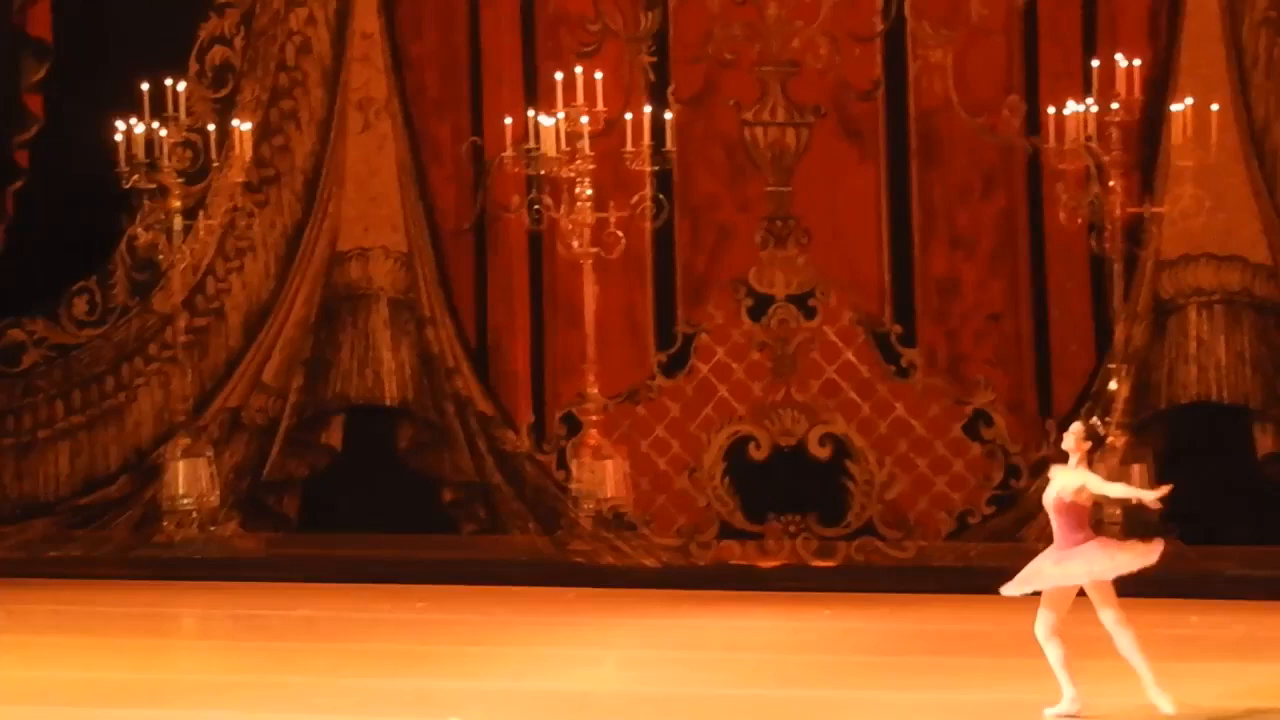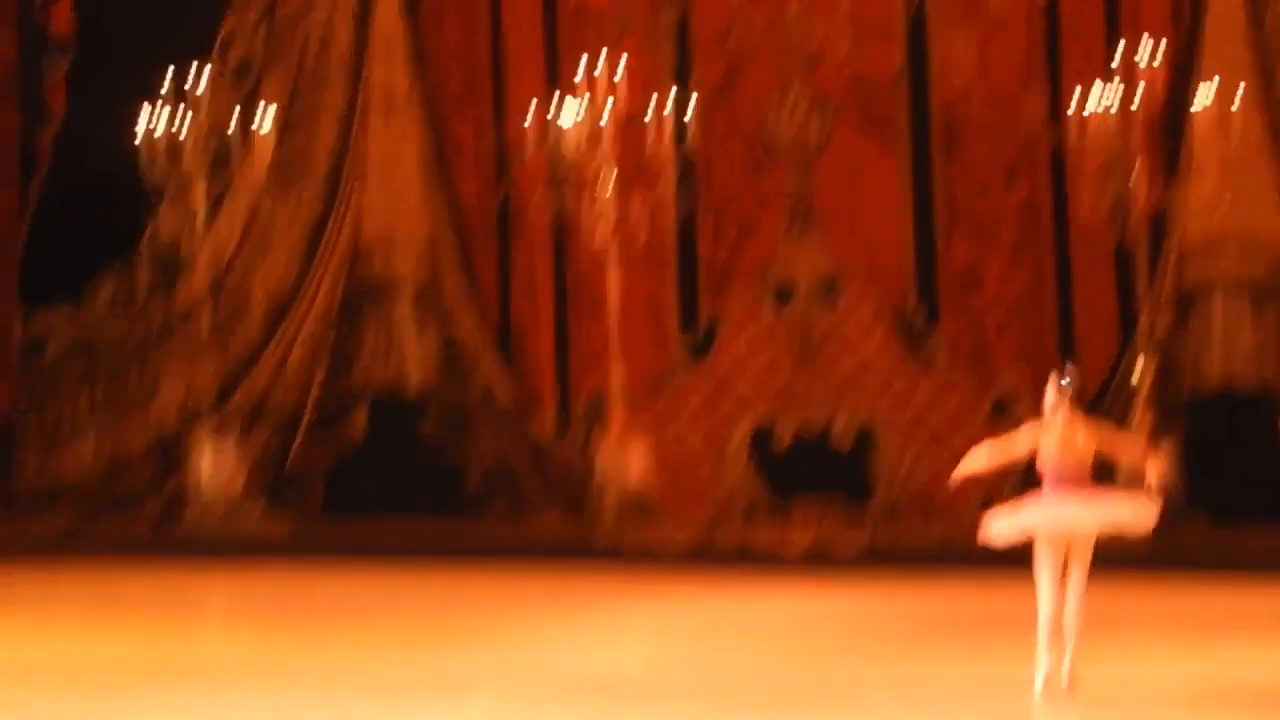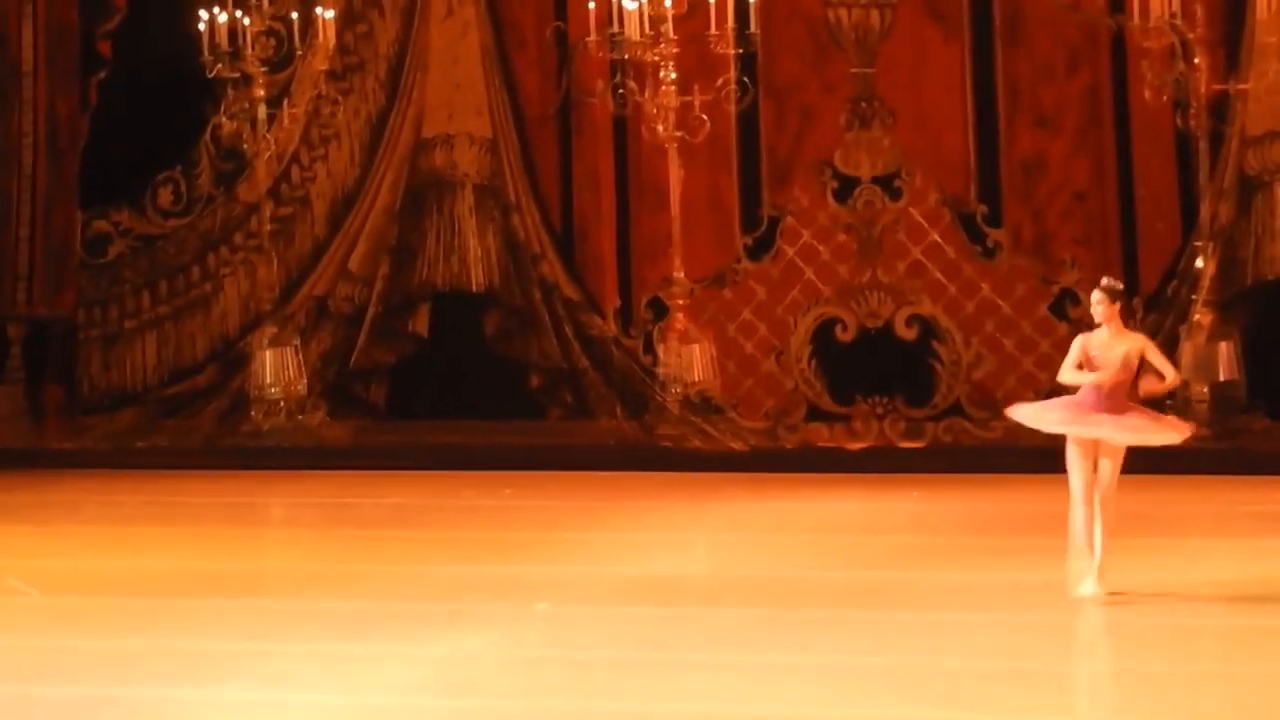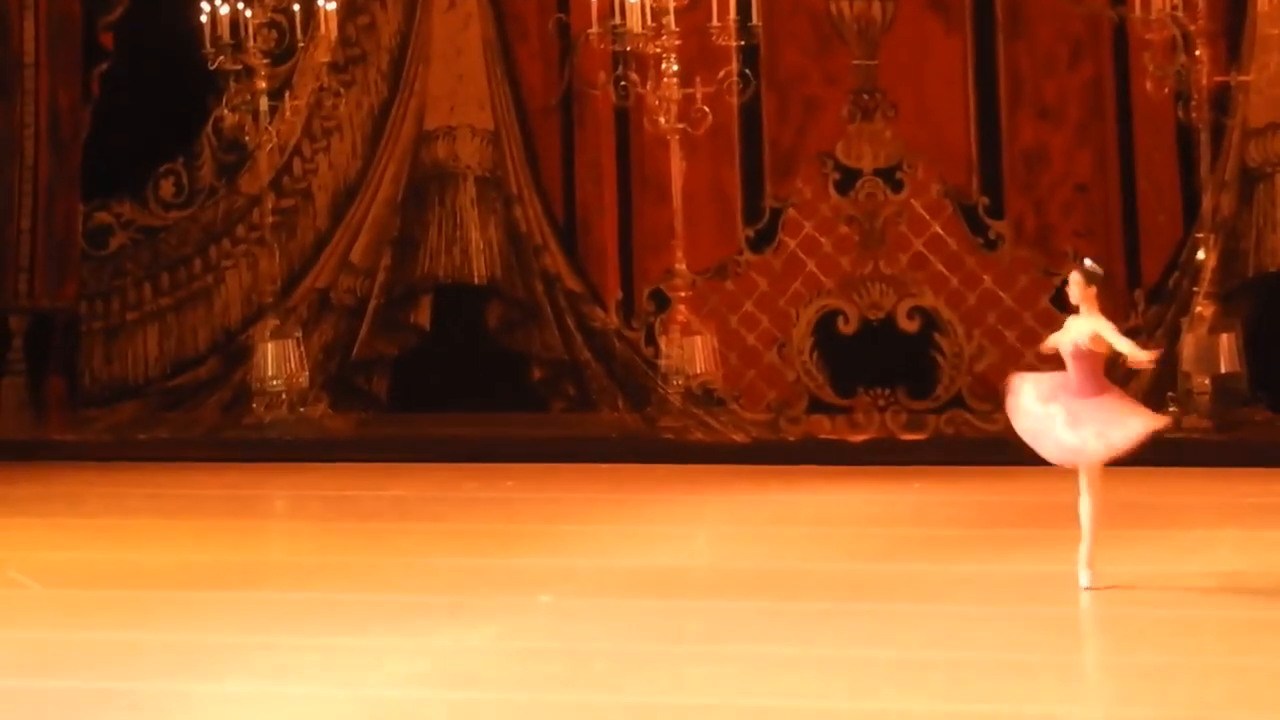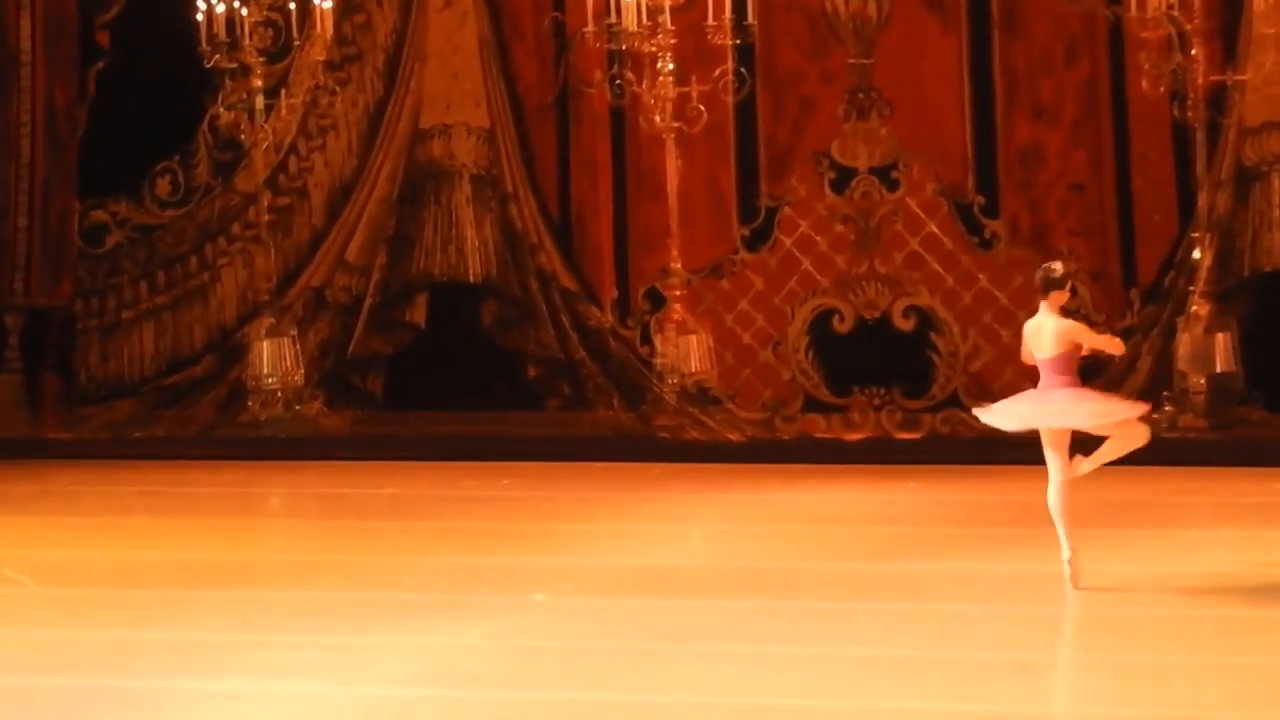
dt=0.4s
person 1, frame 1
left shoulder: (1084, 477)
right shoulder: (1061, 473)
left elbow: (1111, 487)
left wrist: (1144, 494)
left hip: (1087, 556)
right hip: (1064, 559)
left knee: (1116, 625)
right knee: (1044, 629)
left ankle: (1152, 687)
right ankle: (1070, 697)
person 1, frame 2
left shoulder: (1038, 431)
right shoulder: (1093, 432)
left elbow: (997, 450)
right elbow: (1129, 449)
left wrist: (969, 466)
right wrist: (1152, 465)
left hip: (1053, 511)
right hip: (1083, 509)
left knee: (1049, 591)
right knee: (1076, 586)
left ankle: (1044, 663)
right ankle: (1069, 659)
person 1, frame 3
left shoulder: (1139, 341)
right shoulder: (1084, 341)
left elbow: (1173, 376)
right elbow: (1064, 375)
left wrist: (1157, 384)
right wrist: (1094, 378)
left hip: (1116, 422)
right hip: (1083, 418)
left knee: (1103, 497)
right knee: (1082, 495)
left ankle: (1095, 567)
right ankle: (1083, 570)
person 1, frame 4
left shoulder: (1100, 323)
right shoulder: (1072, 322)
left elbow: (1125, 344)
left wrist: (1139, 354)
right wrist: (1051, 341)
left hip: (1094, 405)
right hip: (1070, 396)
left knee: (1088, 485)
left ankle: (1086, 560)
person 1, frame 5
left shoulder: (1030, 326)
right shoulder: (1070, 327)
right elbow: (1118, 349)
right wrist: (1104, 340)
left hip: (1046, 402)
right hip: (1070, 401)
left knee: (1057, 479)
right knee: (1138, 433)
left ankle: (1066, 548)
right ankle: (1085, 465)
